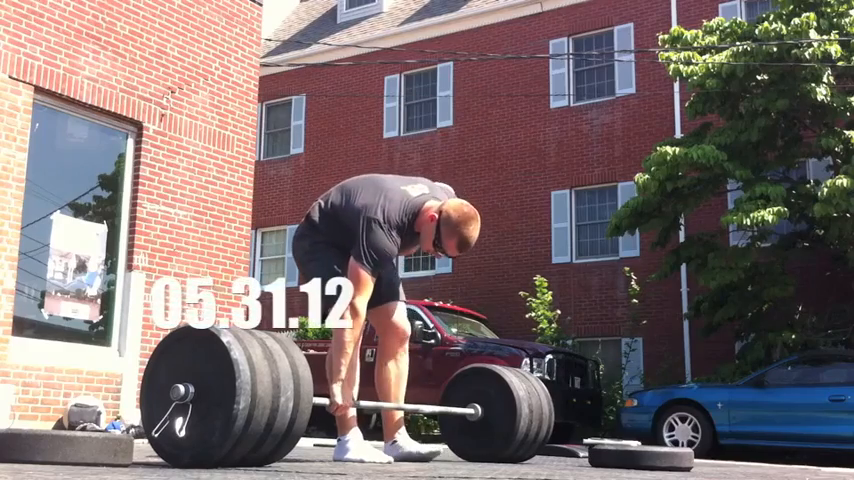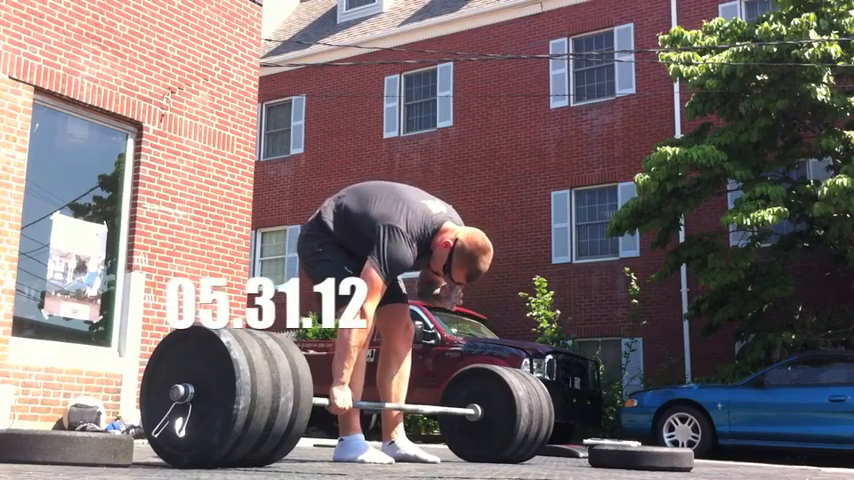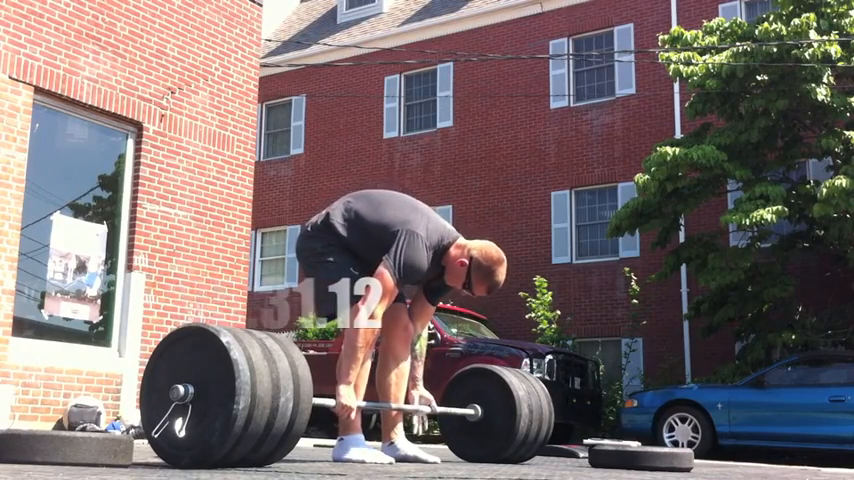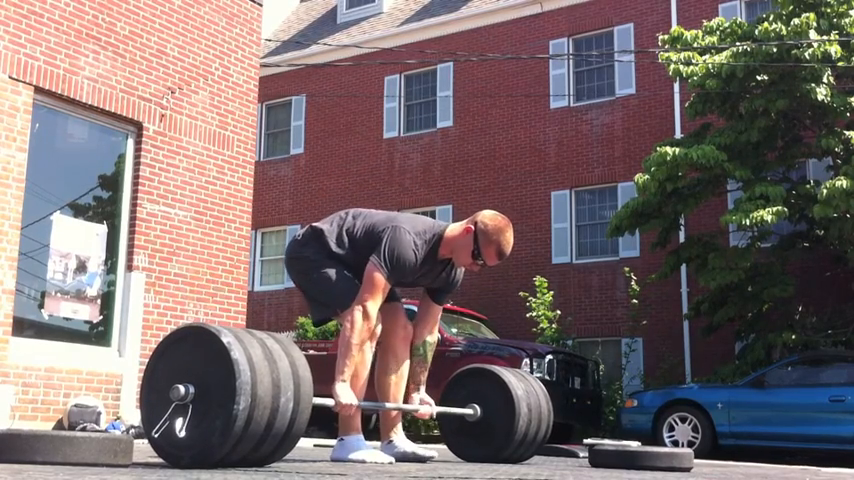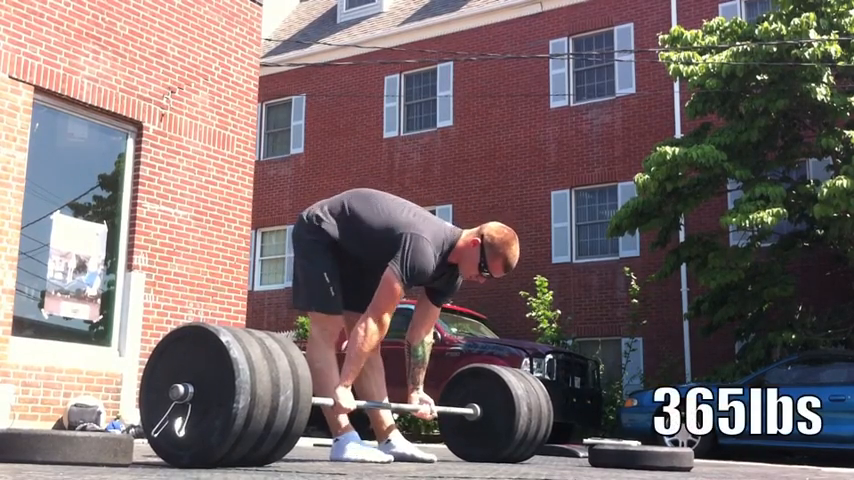
dt=1s
person 1, frame 1
left shoulder: (447, 205)
right shoulder: (382, 228)
right elbow: (355, 305)
left wrist: (413, 246)
right wrist: (339, 382)
left hip: (360, 246)
right hip: (320, 241)
left knee: (398, 331)
right knee: (348, 323)
left ankle: (395, 439)
right ankle: (349, 440)
person 1, frame 2
left shoulder: (457, 233)
right shoulder: (400, 240)
left elbow: (425, 290)
right elbow: (362, 311)
left wrist: (443, 295)
right wrist: (340, 385)
left hip: (363, 246)
right hip: (325, 240)
left knee: (402, 331)
right knee: (360, 322)
left ankle: (394, 440)
right ankle: (350, 441)
person 1, frame 3
left shoulder: (446, 260)
right shoulder: (417, 249)
left elbow: (416, 326)
right elbow: (368, 310)
left wrist: (416, 386)
right wrist: (345, 385)
left hip: (361, 251)
right hip: (324, 242)
left knee: (400, 330)
right knee: (368, 324)
left ankle: (393, 441)
right ankle: (349, 441)
person 1, frame 4
left shoulder: (451, 270)
right shoulder: (406, 242)
left elbow: (426, 331)
right elbow: (365, 309)
left wrist: (417, 390)
right wrist: (341, 382)
left hip: (353, 260)
right hip: (312, 253)
left knee: (401, 332)
right knee: (370, 326)
left ankle: (392, 440)
right ankle: (349, 441)
person 1, frame 5
left shoulder: (450, 269)
right shoulder: (423, 252)
left elbow: (420, 333)
right elbow: (377, 320)
left wrist: (416, 390)
right wrist: (343, 386)
left hip: (355, 248)
right hip: (321, 232)
left knee: (365, 340)
right knee: (327, 330)
left ankle: (389, 438)
right ankle: (344, 441)
